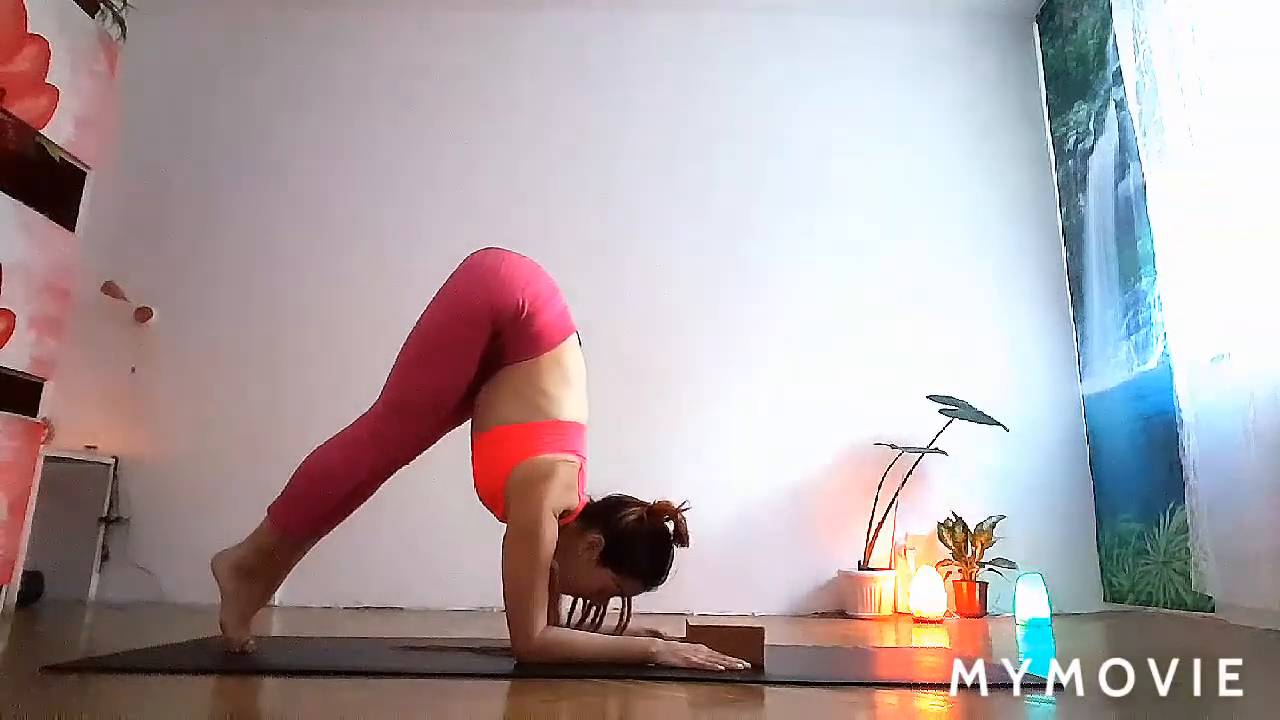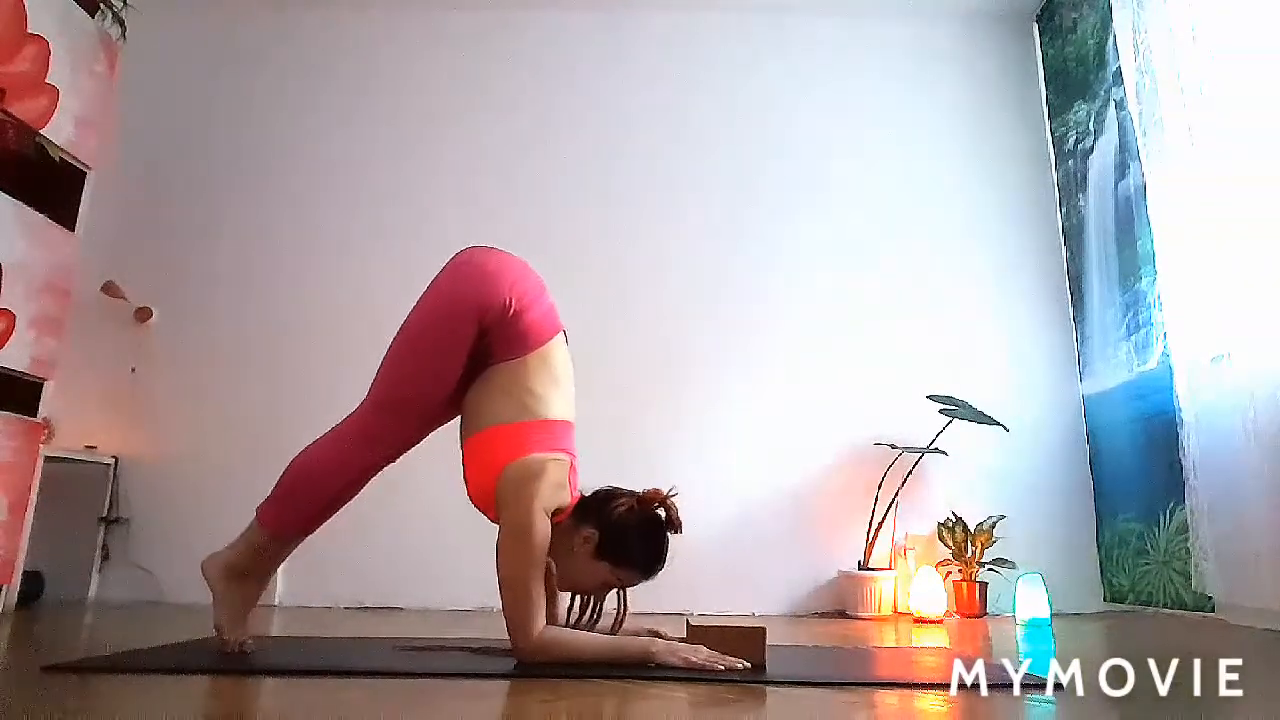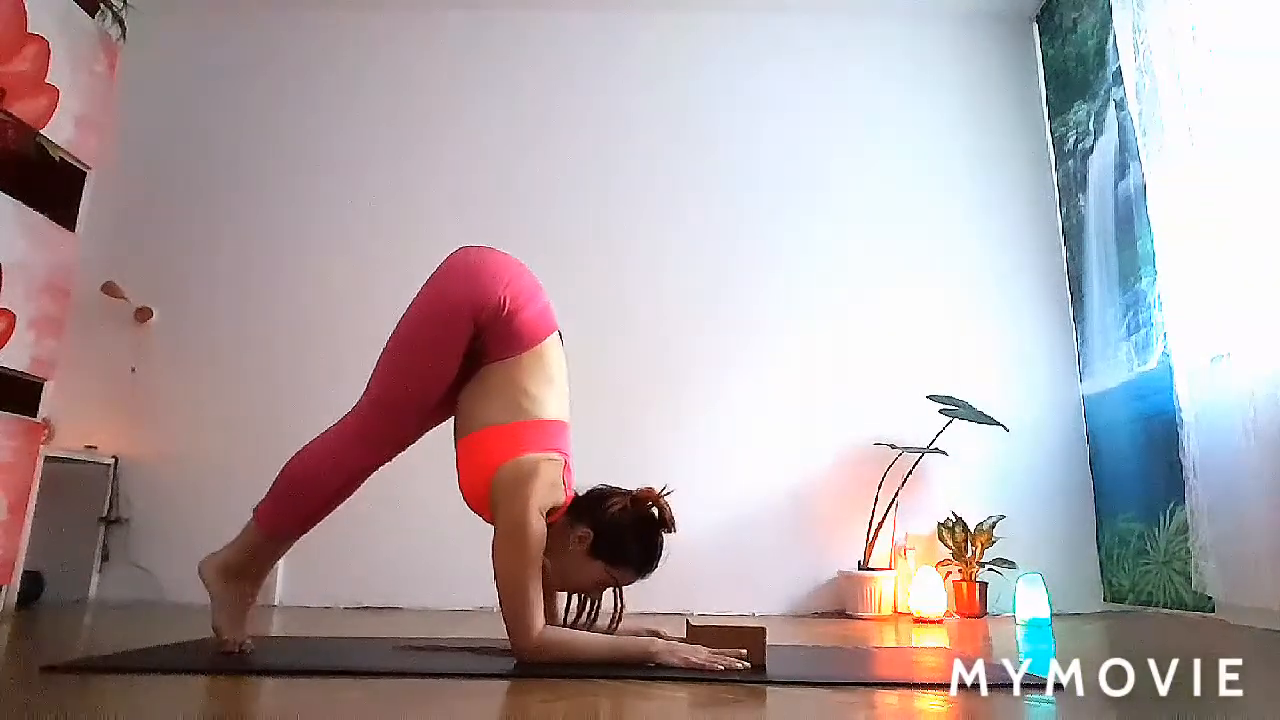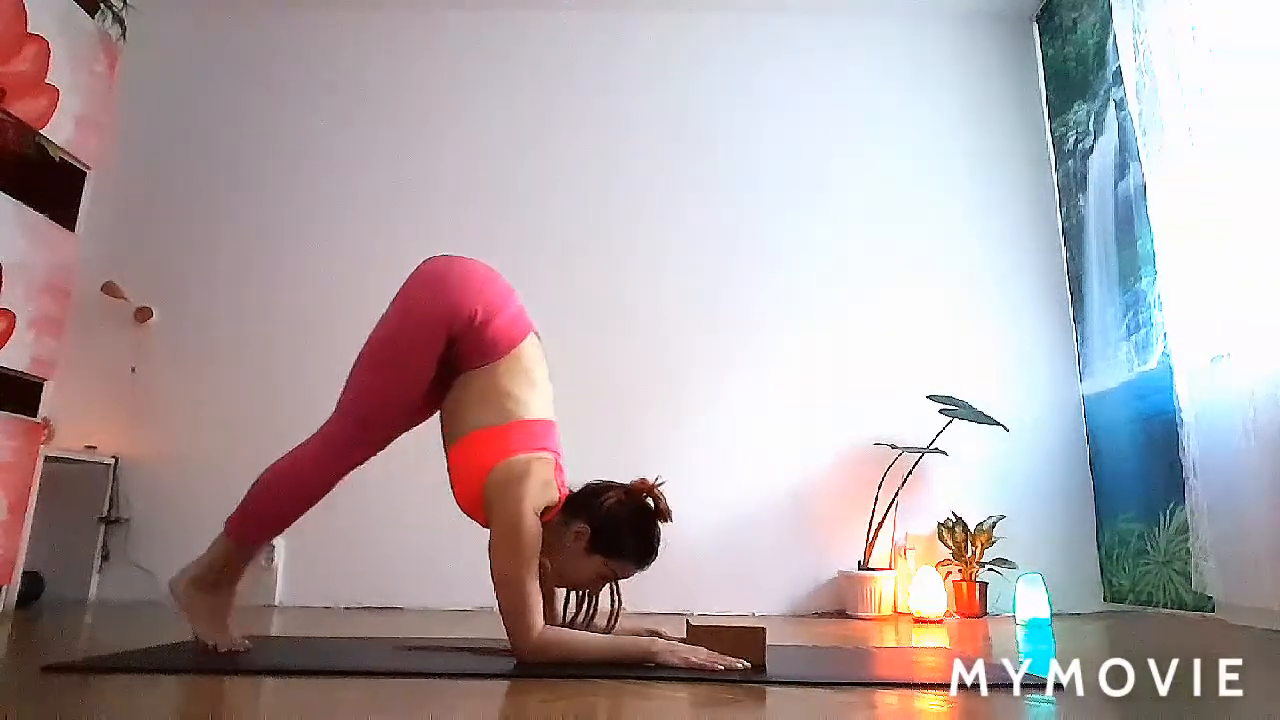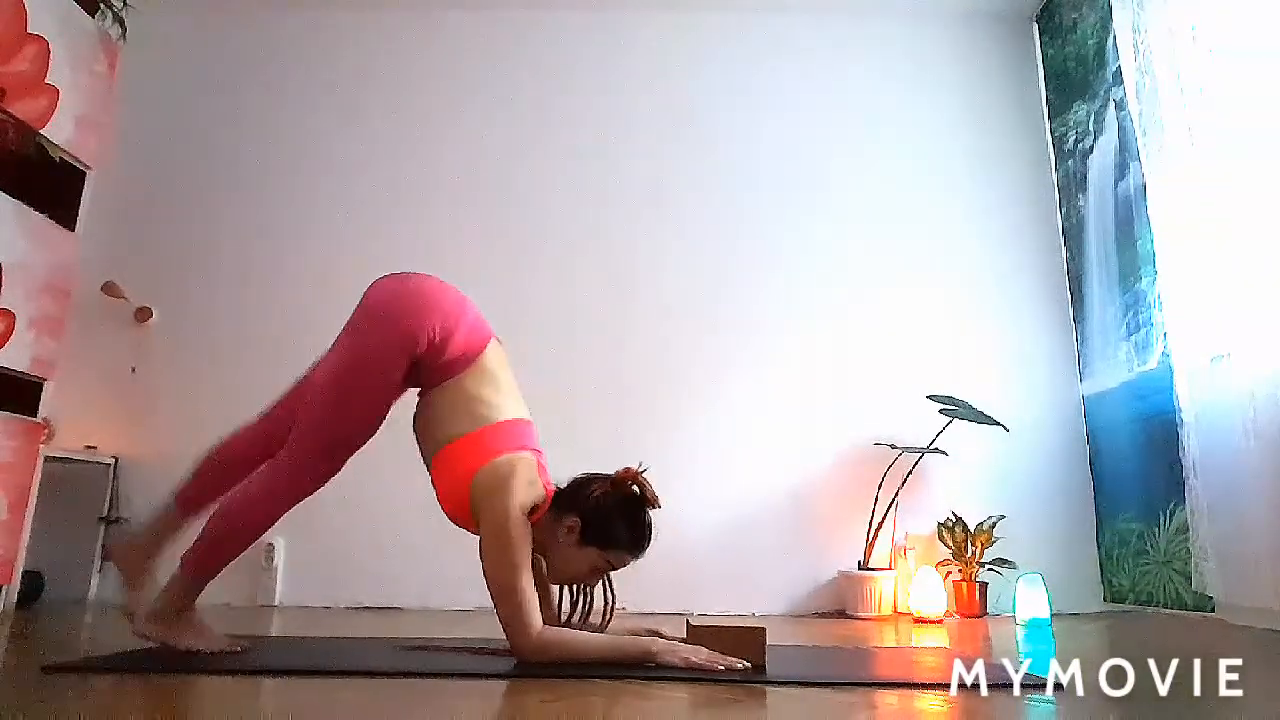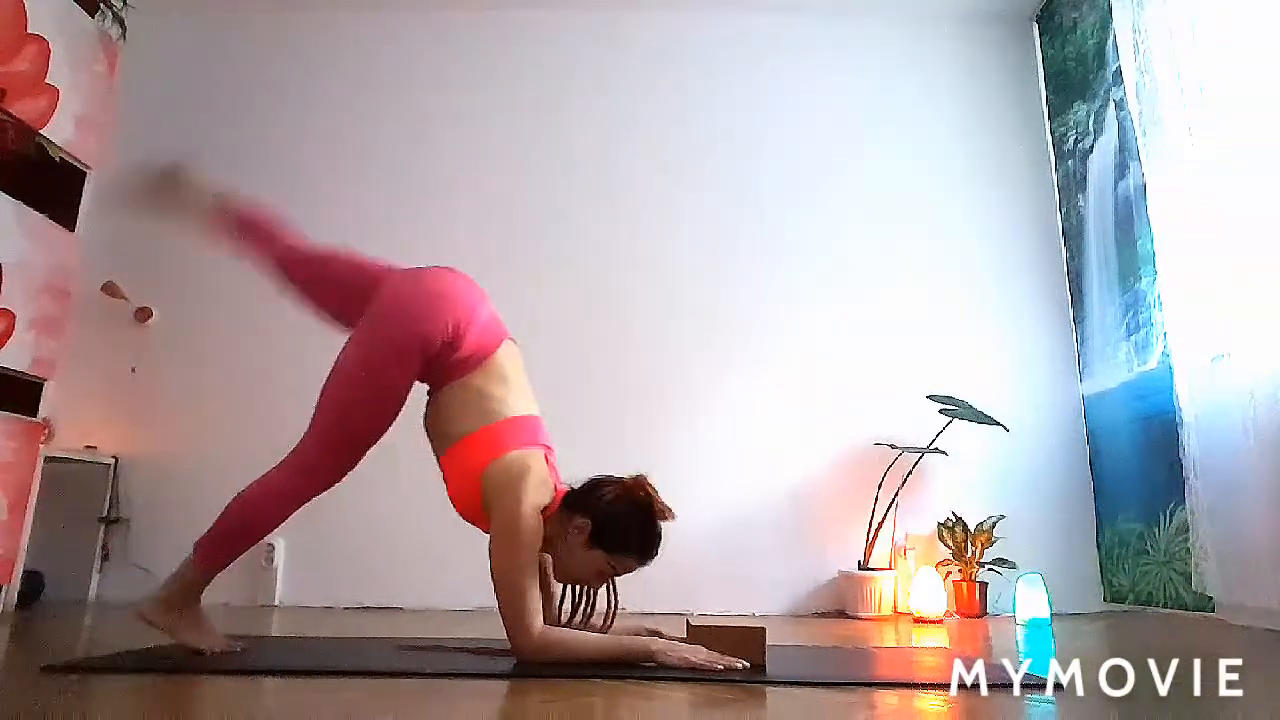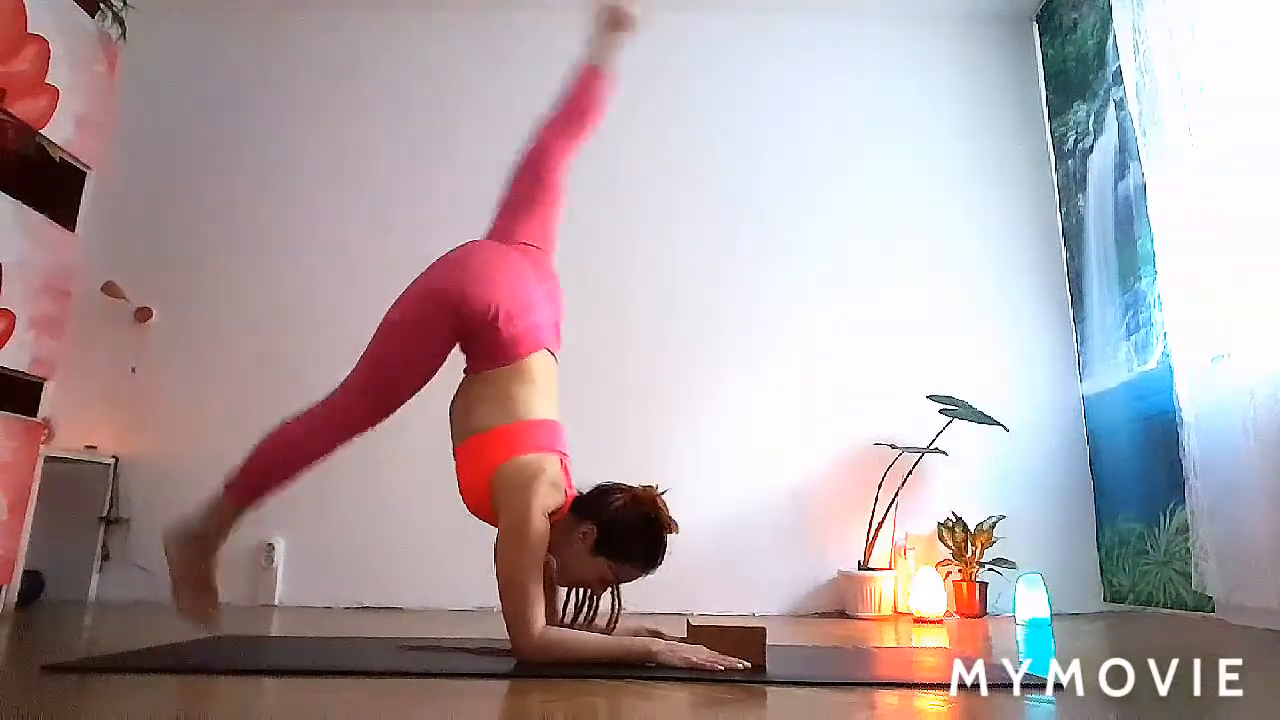
dt=0.3s
person 1, frame 1
right shoulder: (544, 498)
right elbow: (529, 642)
left wrist: (621, 634)
right wrist: (649, 649)
left hip: (510, 319)
left knee: (390, 445)
right knee: (385, 437)
left ankle: (261, 569)
right ankle: (251, 561)
person 1, frame 2
right shoulder: (535, 498)
right elbow: (530, 642)
left wrist: (625, 635)
right wrist: (649, 649)
left hip: (500, 314)
left knee: (377, 443)
left ankle: (252, 569)
right ankle: (240, 562)
person 1, frame 3
right shoulder: (529, 498)
right elbow: (530, 641)
left wrist: (627, 633)
right wrist: (650, 648)
left hip: (493, 313)
left knee: (375, 442)
right knee: (367, 435)
left ankle: (250, 566)
right ankle: (237, 563)
person 1, frame 4
right shoulder: (524, 496)
right elbow: (530, 641)
left wrist: (620, 635)
right wrist: (650, 648)
left hip: (469, 318)
right hip: (451, 299)
left knee: (350, 444)
right knee: (343, 442)
left ankle: (223, 572)
right ankle: (207, 574)
person 1, frame 5
left shoulder: (536, 499)
right shoulder: (512, 498)
left elbow: (540, 625)
right elbow: (530, 642)
left wrist: (626, 638)
right wrist: (647, 647)
left hip: (422, 321)
right hip: (409, 318)
left knee: (284, 432)
right knee: (298, 464)
left ankle: (151, 536)
right ankle: (172, 604)
person 1, frame 6
left shoulder: (544, 501)
right shoulder: (521, 499)
right elbow: (531, 640)
right wrist: (647, 645)
left hip: (440, 310)
right hip: (425, 320)
left knee: (295, 258)
right knee: (318, 464)
left ankle: (201, 199)
right ankle: (179, 595)
person 1, frame 7
right shoulder: (533, 499)
right elbow: (530, 640)
right wrist: (650, 647)
left hip: (516, 279)
right hip: (475, 294)
left knee: (552, 155)
right knee: (344, 414)
